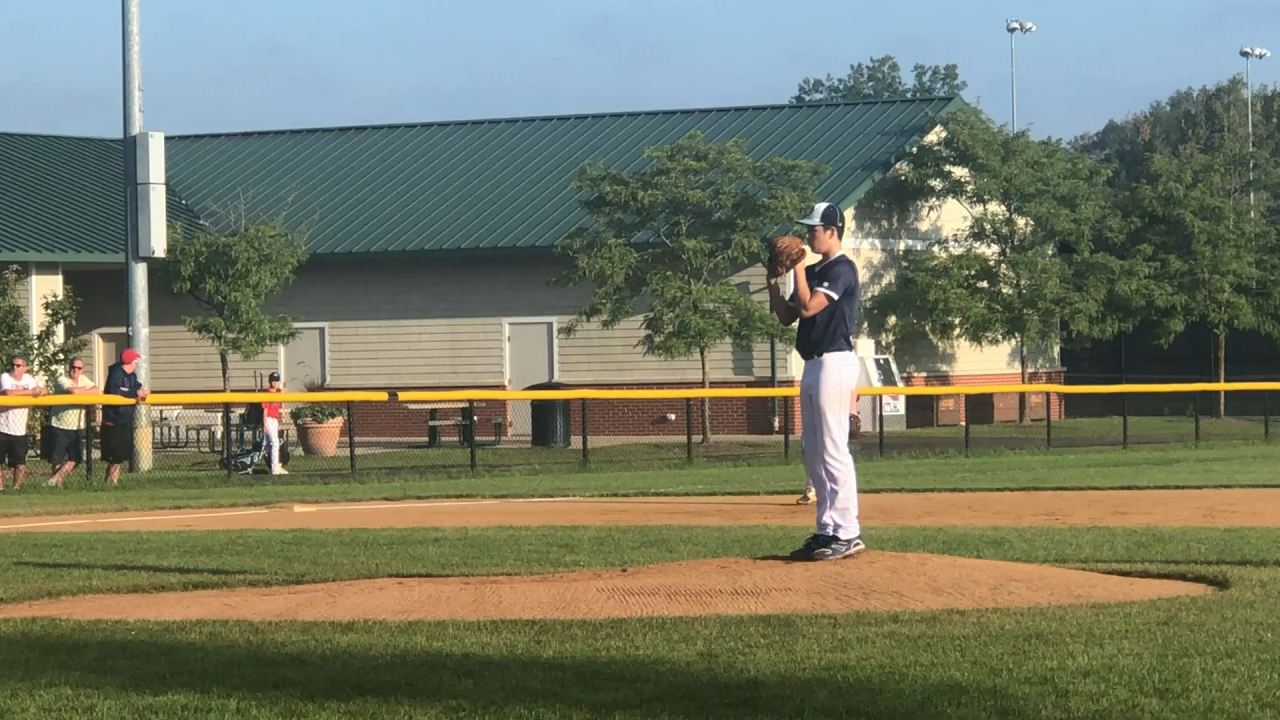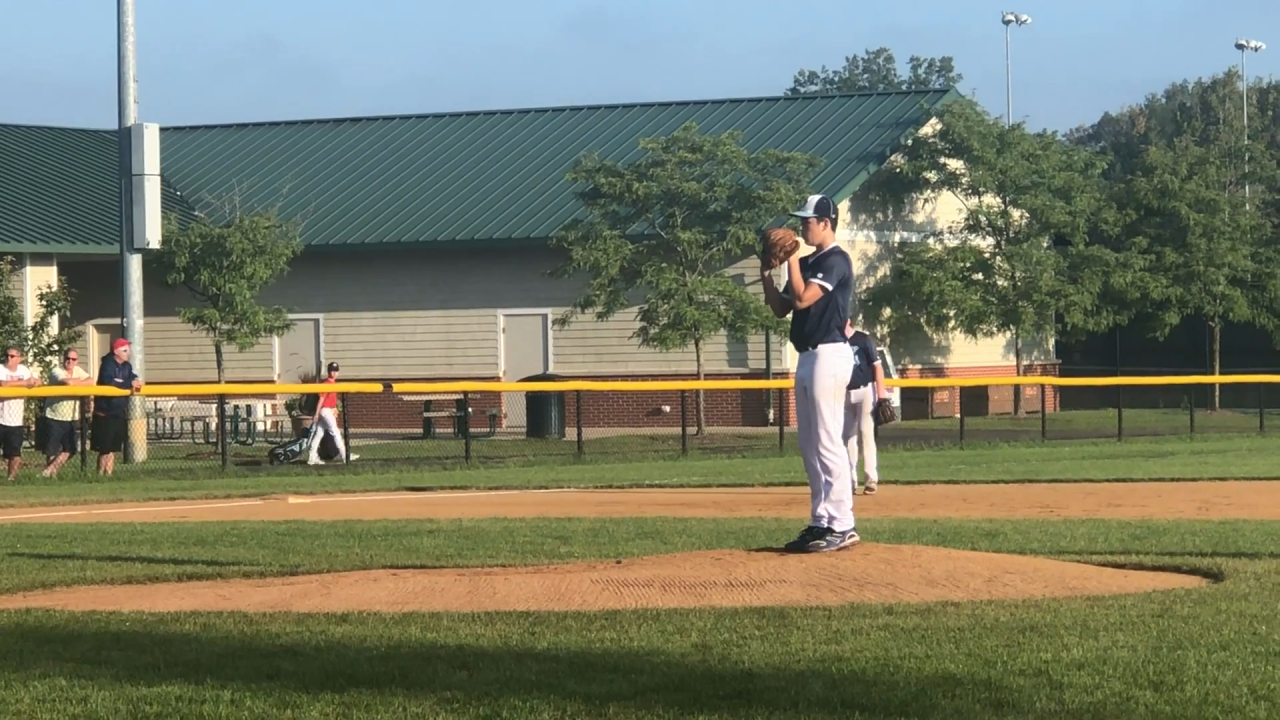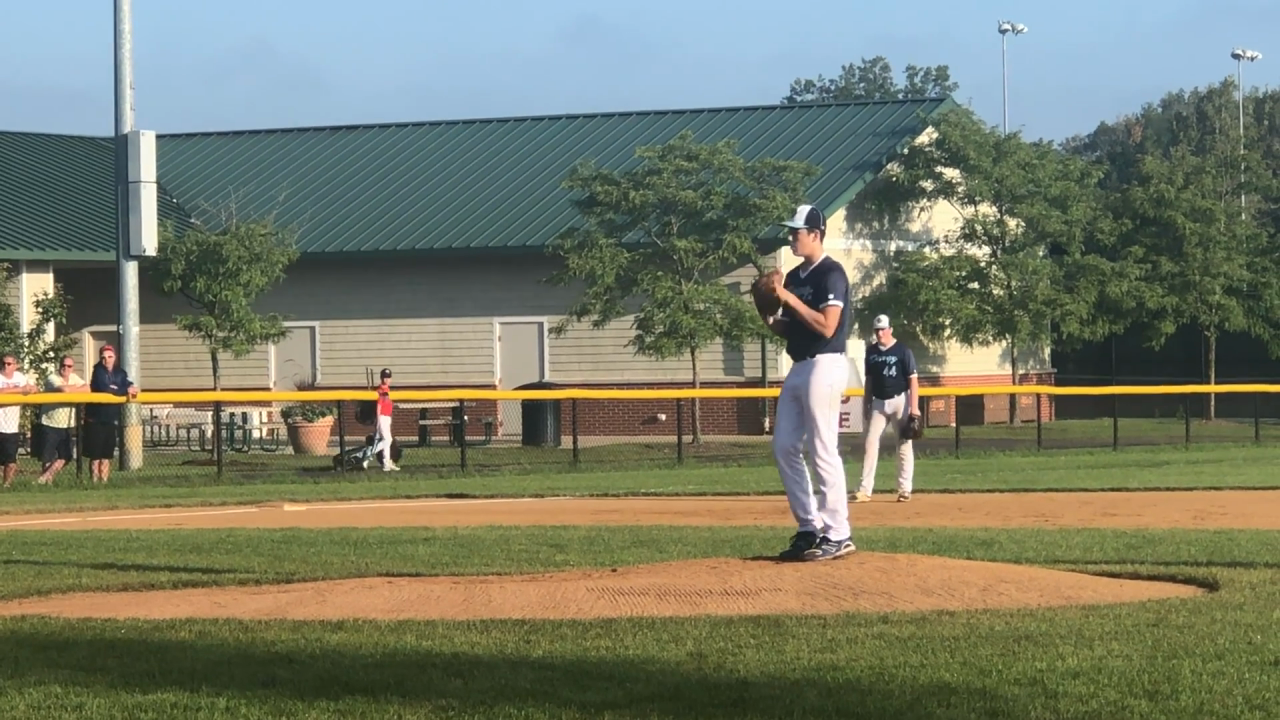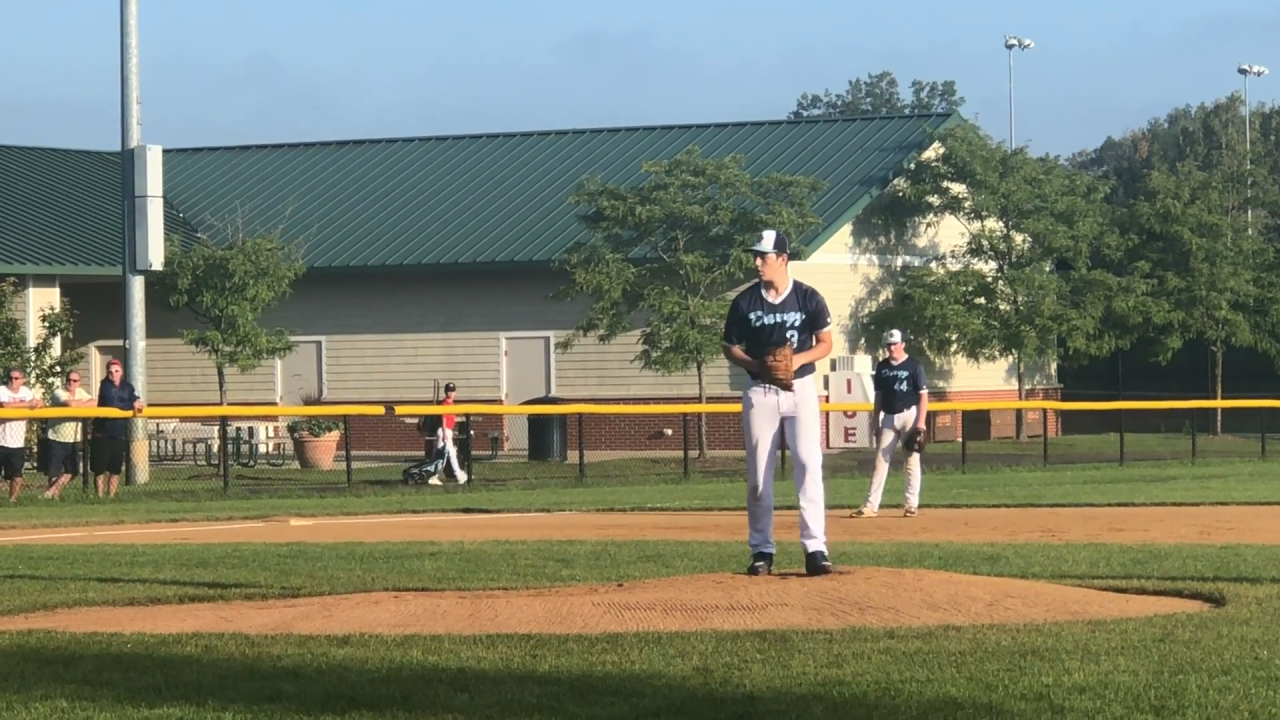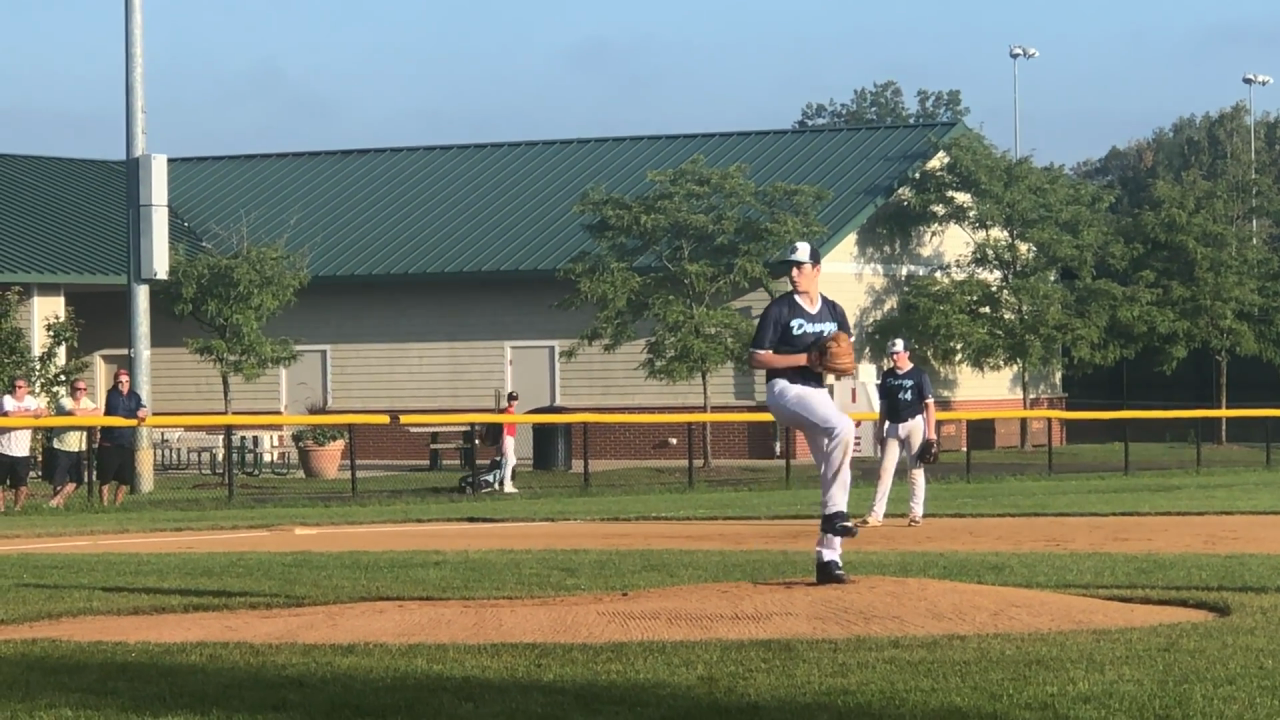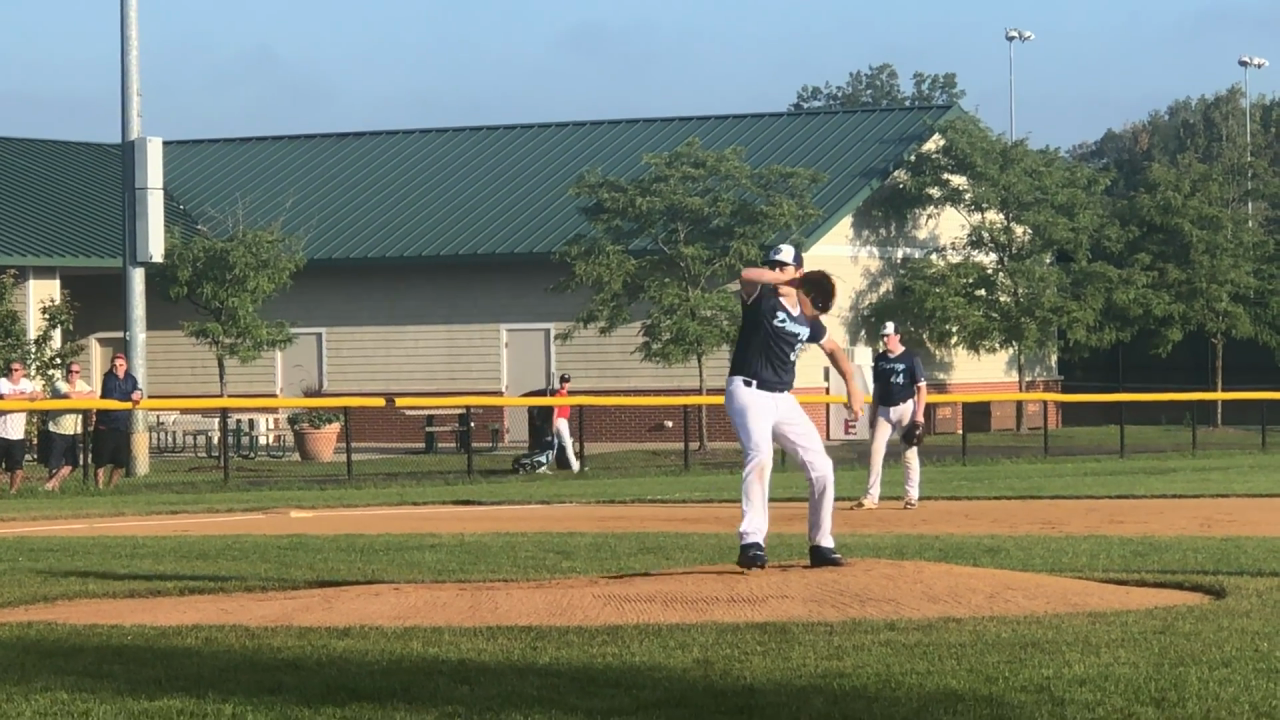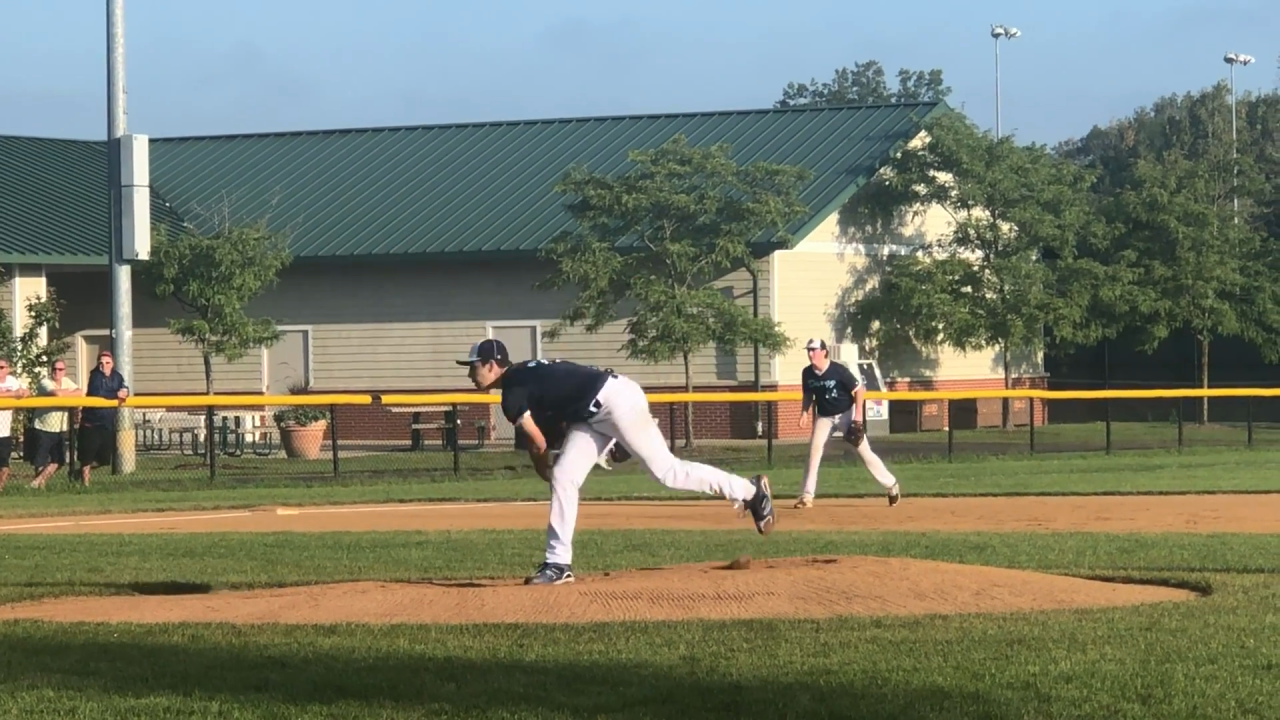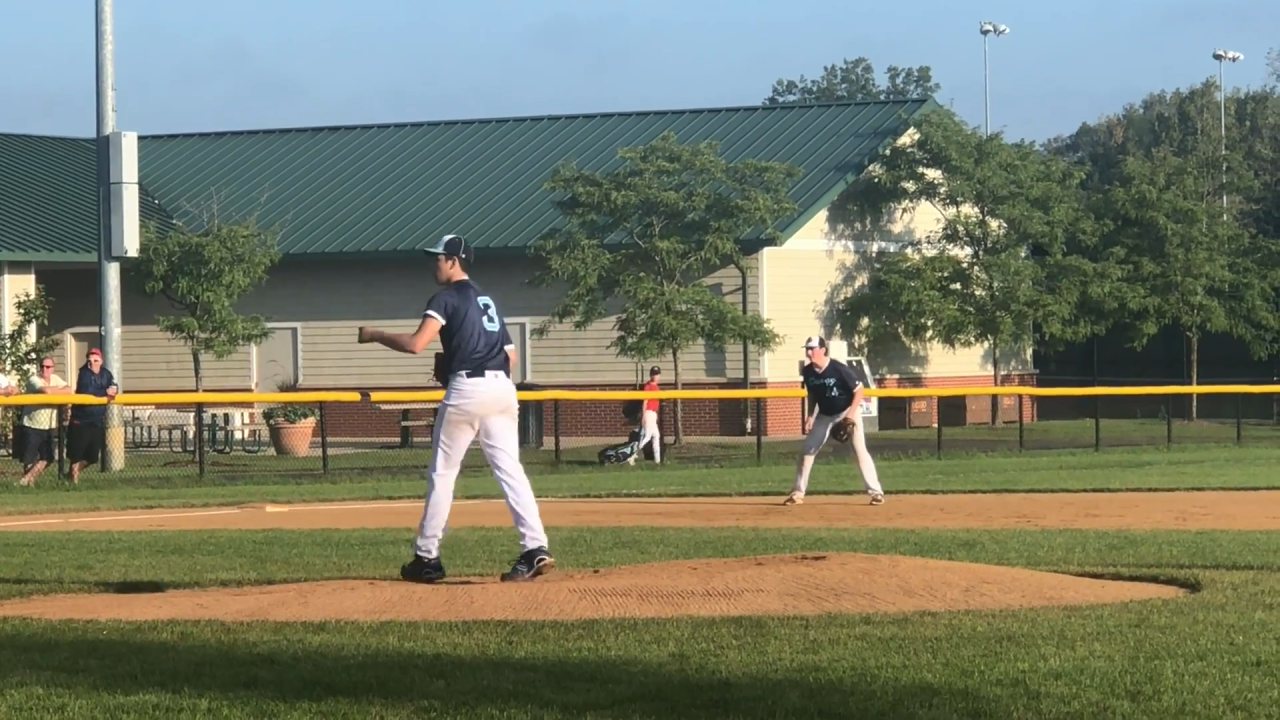
dt=0.7s
person 1, frame 1
left shoulder: (842, 269)
right shoulder: (813, 271)
left elbow: (808, 307)
right elbow: (786, 316)
left wrist: (797, 267)
right wrist: (773, 279)
left hip: (834, 364)
right hip: (813, 366)
left knee: (833, 450)
right knee: (814, 452)
left ankle: (847, 534)
right ankle: (826, 530)
person 1, frame 2
left shoulder: (836, 260)
right shoulder: (808, 262)
left elbow: (802, 299)
right elbow: (780, 308)
left wrist: (791, 258)
right wrist: (767, 270)
left hip: (828, 356)
right hip: (807, 357)
left knee: (827, 443)
right knee: (809, 445)
left ankle: (842, 525)
right ankle: (821, 522)
person 1, frame 3
left shoulder: (830, 273)
right shoulder: (794, 276)
left elbow: (828, 327)
left wrist: (789, 299)
right wrist: (769, 316)
left hip: (824, 367)
right hip: (797, 368)
left knee: (822, 452)
right knee: (785, 450)
left ankle: (838, 536)
right ankle: (810, 528)
person 1, frame 4
left shoulder: (808, 298)
right shoulder: (744, 302)
left elbow: (825, 344)
right elbow: (730, 348)
left wrist: (796, 360)
right wrist: (755, 364)
left hip: (799, 389)
right hip: (759, 392)
left knee: (808, 463)
right knee: (759, 473)
left ankle: (815, 547)
right ankle: (762, 549)
person 1, frame 5
left shoulder: (834, 311)
right shoulder: (776, 310)
right elbow: (758, 359)
right wrist: (805, 359)
left hip: (820, 394)
right hip: (786, 392)
left knee: (834, 470)
right knee: (843, 429)
left ankle: (828, 558)
right ankle: (833, 513)
person 1, frame 6
left shoulder: (807, 318)
right shoulder: (760, 297)
left elbow: (834, 351)
right elbow: (746, 275)
left wrist: (853, 389)
right wrist: (791, 279)
left hip: (781, 399)
right hip: (747, 392)
left knee: (821, 468)
right knee: (760, 456)
left ankle: (821, 545)
right ankle: (752, 541)
person 1, frame 7
left shoulder: (512, 391)
right shoulder: (527, 372)
left elbow: (538, 444)
left wrist: (543, 468)
left hip: (614, 400)
right hip: (597, 408)
left knee: (670, 473)
right knee: (564, 476)
left ankle: (751, 492)
right ankle: (558, 562)
person 1, frame 8
left shoulder: (445, 297)
right shoulder: (486, 300)
left elbow: (416, 344)
right elbow: (510, 355)
left wrist: (374, 334)
left hip: (466, 391)
right hip: (504, 390)
left knee: (442, 475)
right knee: (510, 472)
left ankle: (426, 558)
right ankle: (535, 546)
